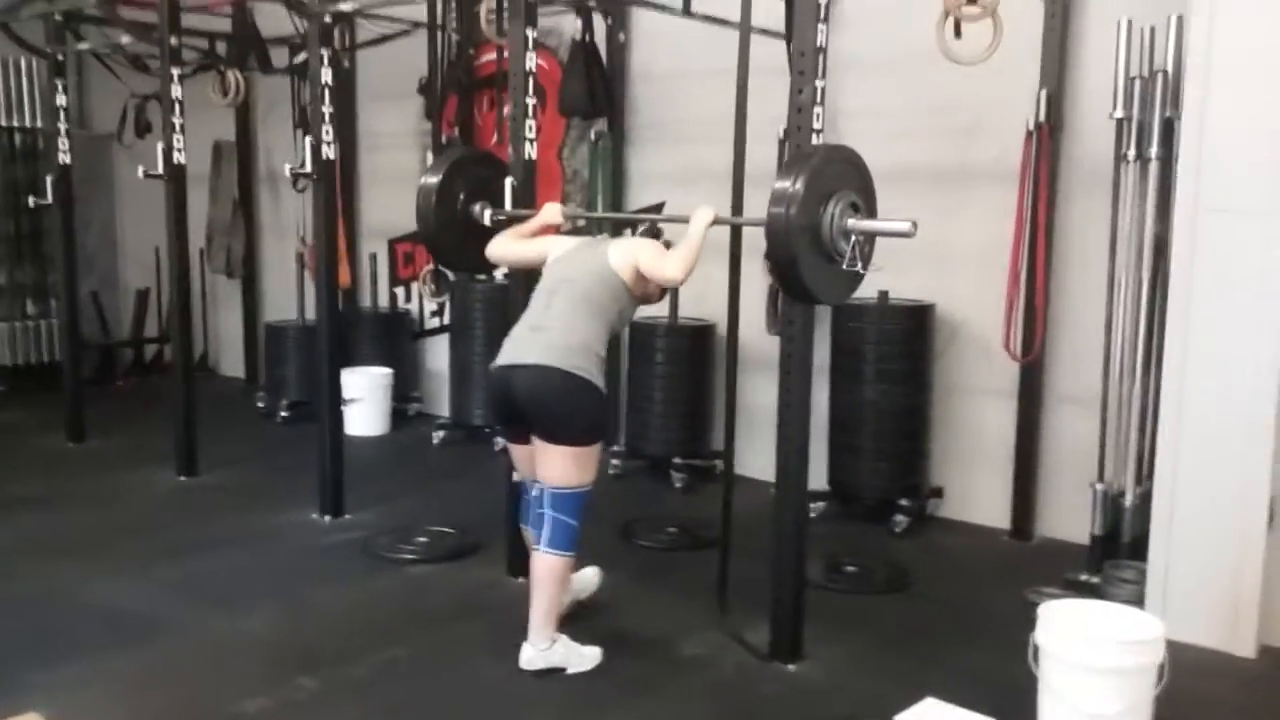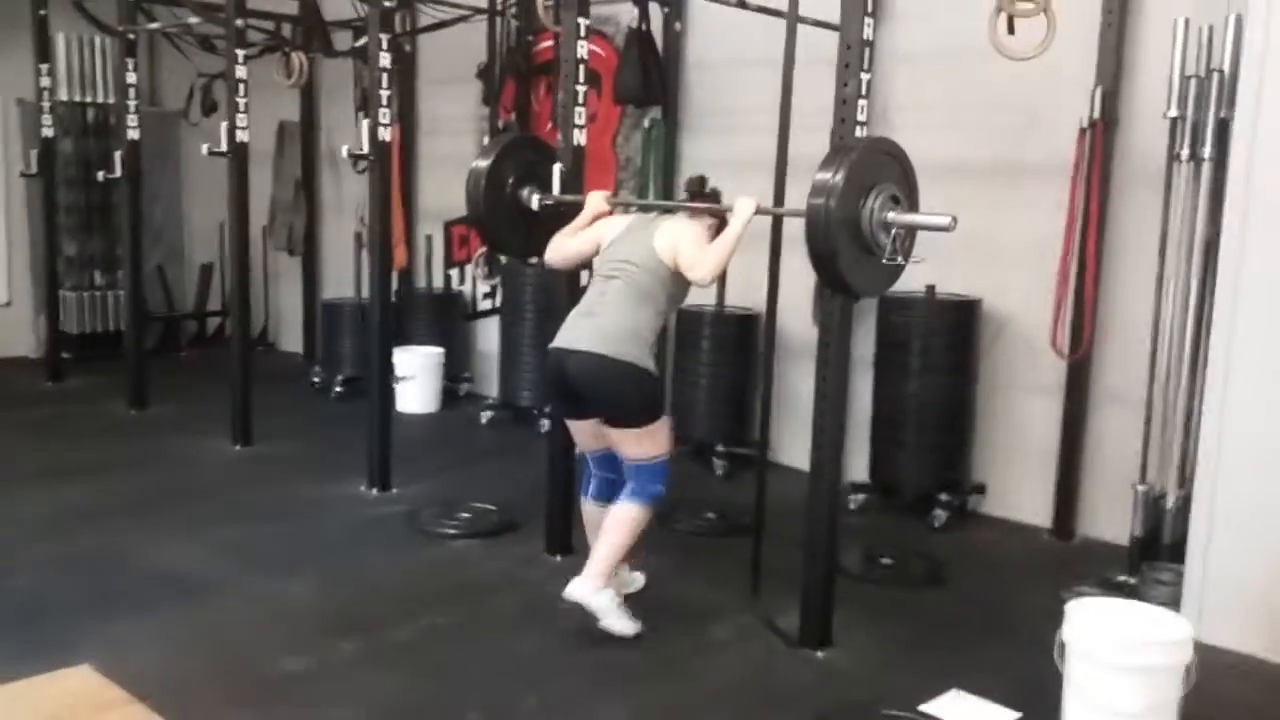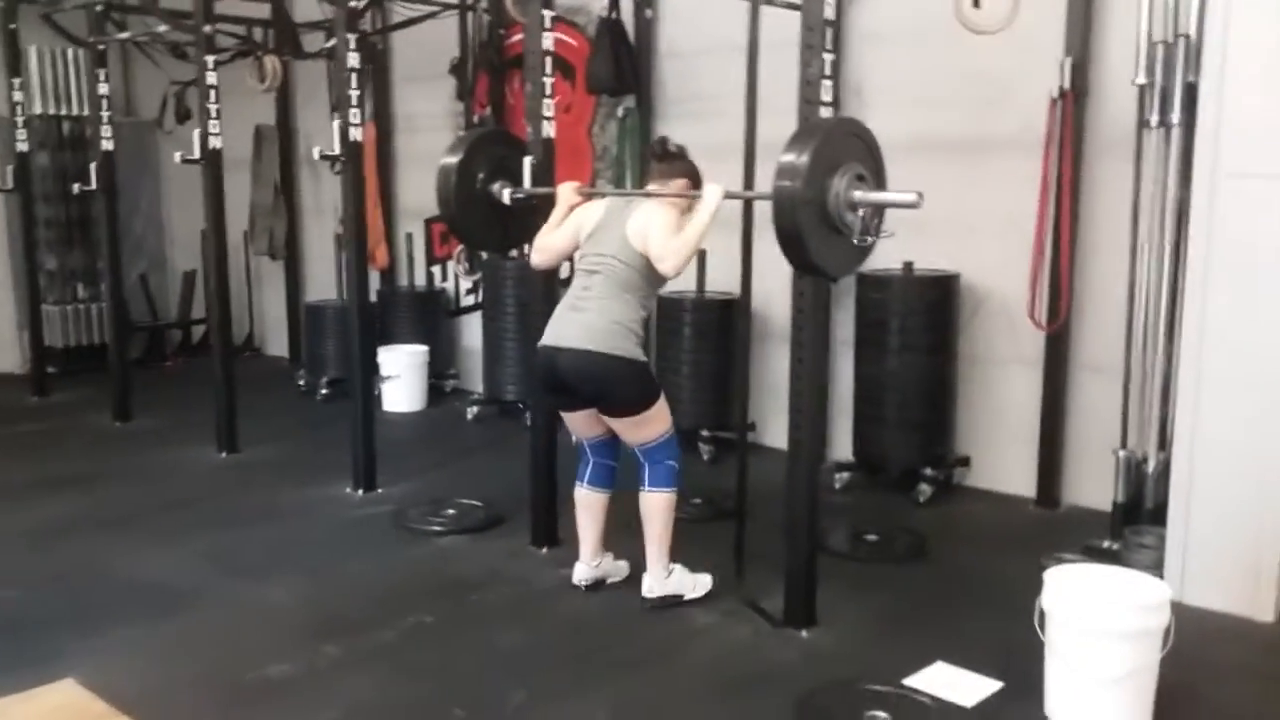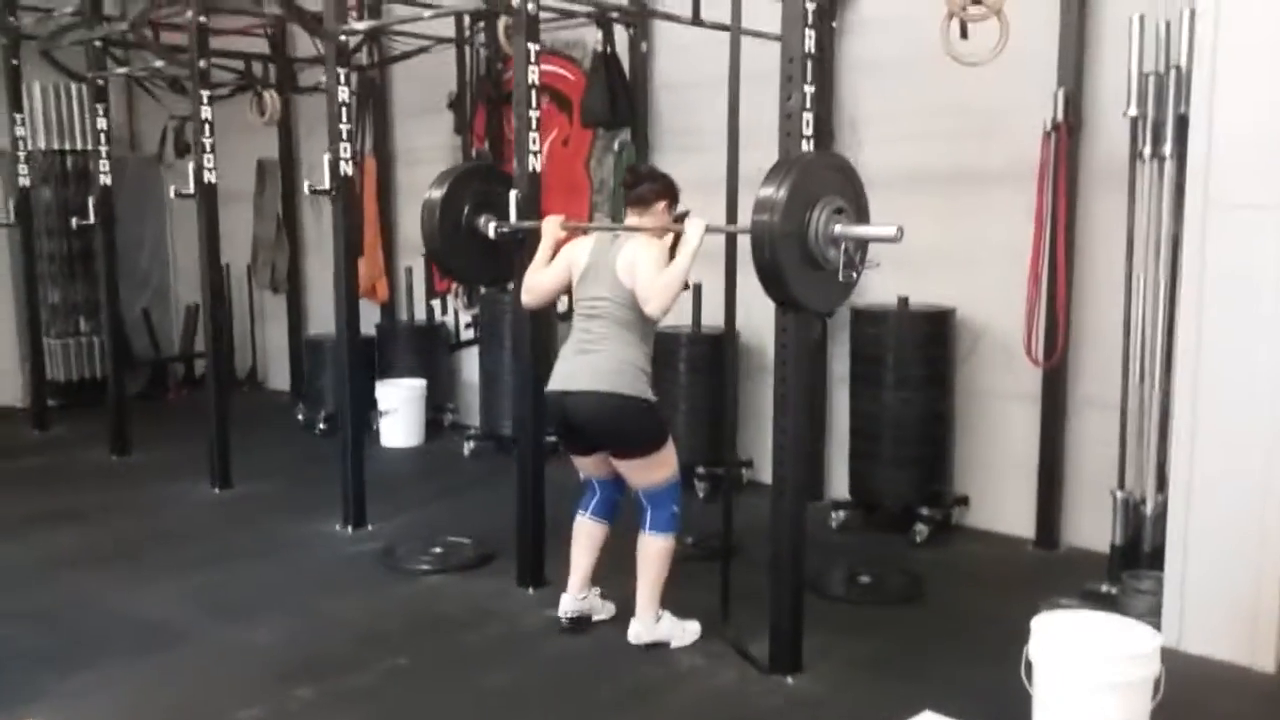
dt=0.3s
person 1, frame 1
left shoulder: (566, 244)
right shoulder: (641, 250)
left elbow: (495, 250)
right elbow: (675, 271)
left wrist: (541, 221)
right wrist: (699, 226)
left hip: (507, 371)
right hip: (564, 380)
left knee: (538, 494)
right knee: (561, 510)
left ankle: (558, 584)
right ankle: (542, 643)
person 1, frame 2
left shoulder: (619, 222)
right shoulder: (689, 231)
left elbow: (554, 256)
right elbow: (703, 271)
left wrist: (589, 212)
right wrist: (740, 221)
left hip: (564, 353)
right hip: (615, 363)
left knee: (600, 470)
right knee: (647, 479)
left ankle: (606, 571)
right ankle: (594, 582)
person 1, frame 3
left shoulder: (593, 208)
right shoulder: (661, 213)
left elbow: (539, 257)
right elbow: (669, 263)
left wrist: (561, 205)
right wrist: (707, 210)
left hip: (553, 349)
right hip: (606, 355)
left knee: (597, 455)
right knee: (660, 458)
left ankle: (590, 563)
right ankle: (660, 576)
person 1, frame 4
left shoulder: (581, 245)
right shoulder: (649, 247)
left elbow: (530, 296)
right elbow: (655, 303)
left wrist: (547, 240)
right wrist: (689, 244)
left hip: (562, 393)
right hip: (615, 397)
left knee: (602, 489)
right knee: (662, 502)
left ankle: (576, 598)
right ankle: (648, 621)
